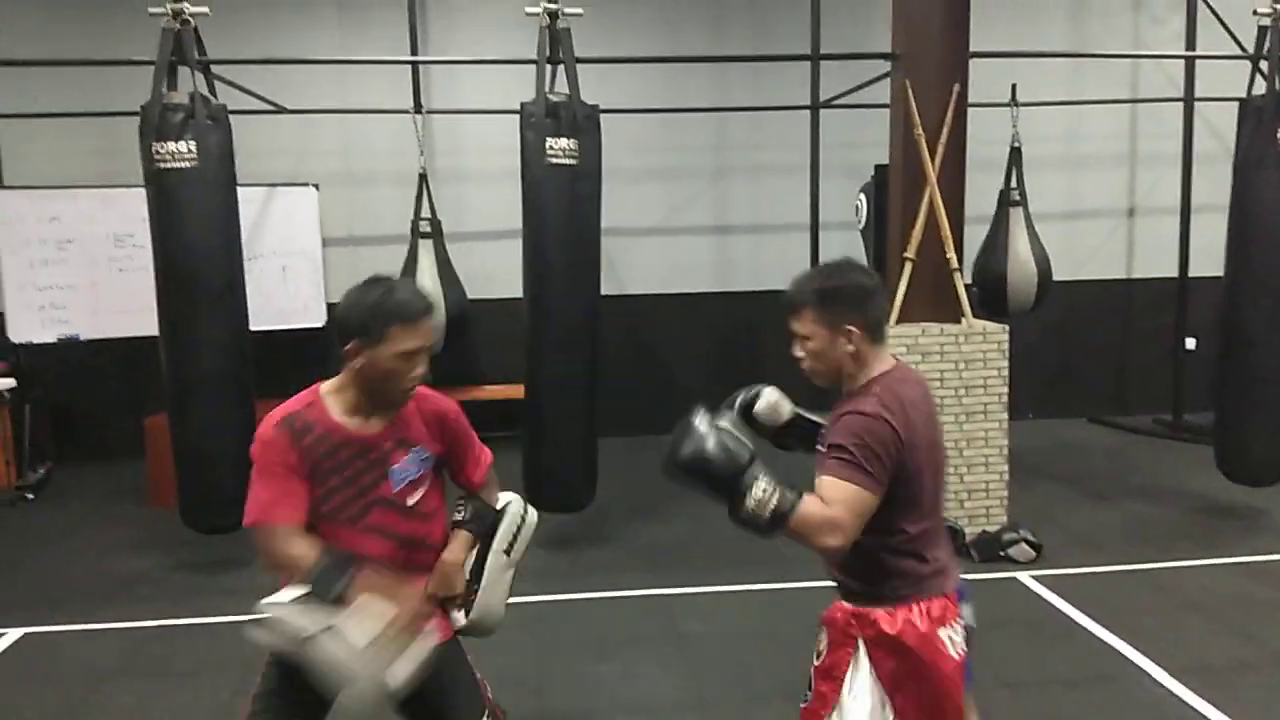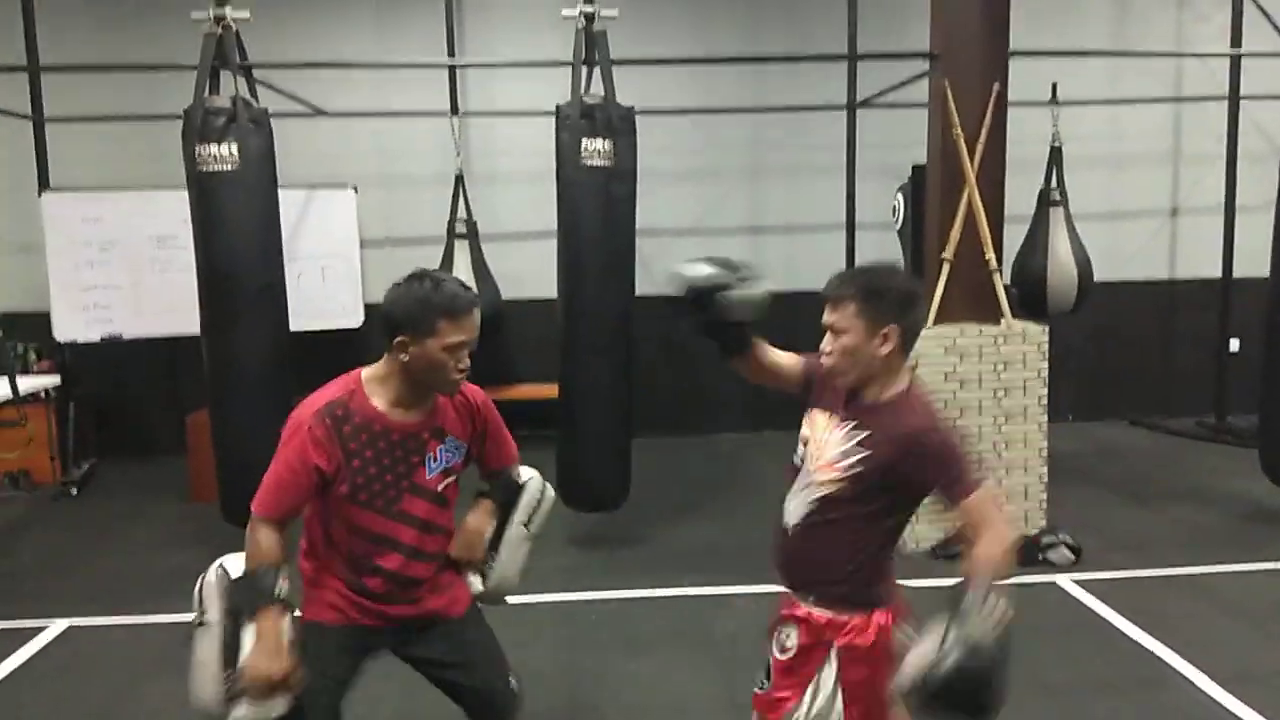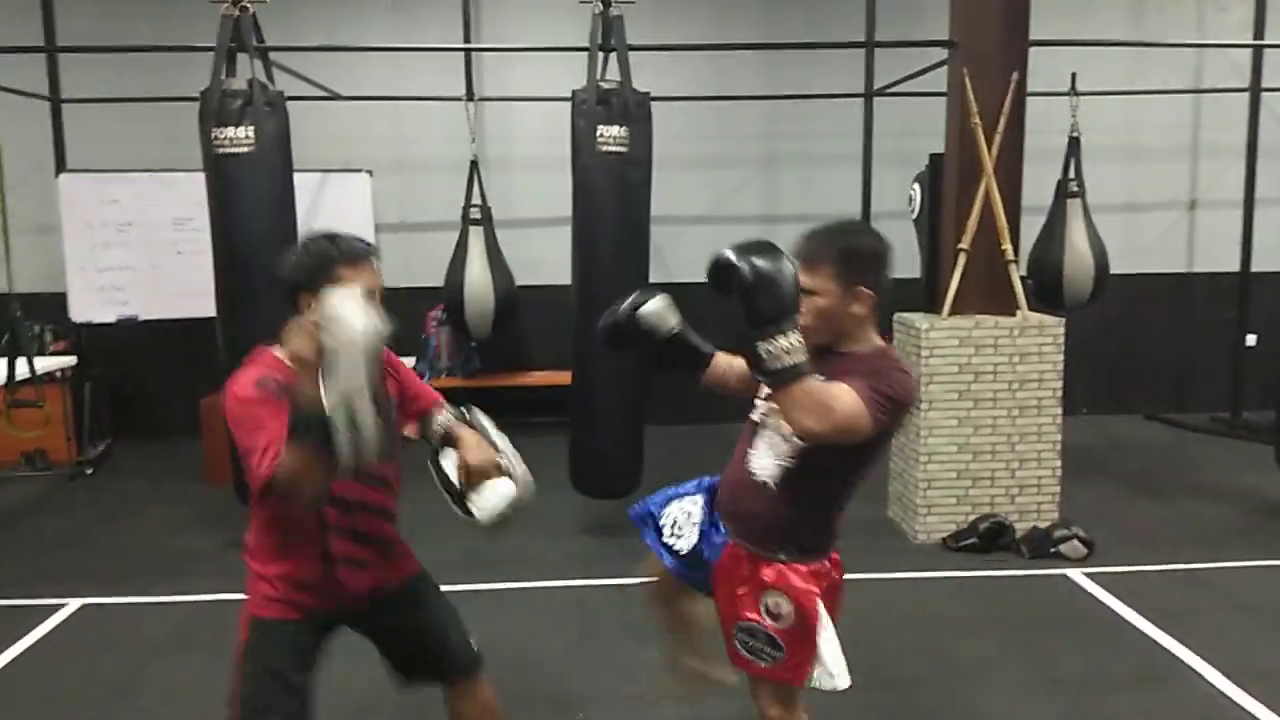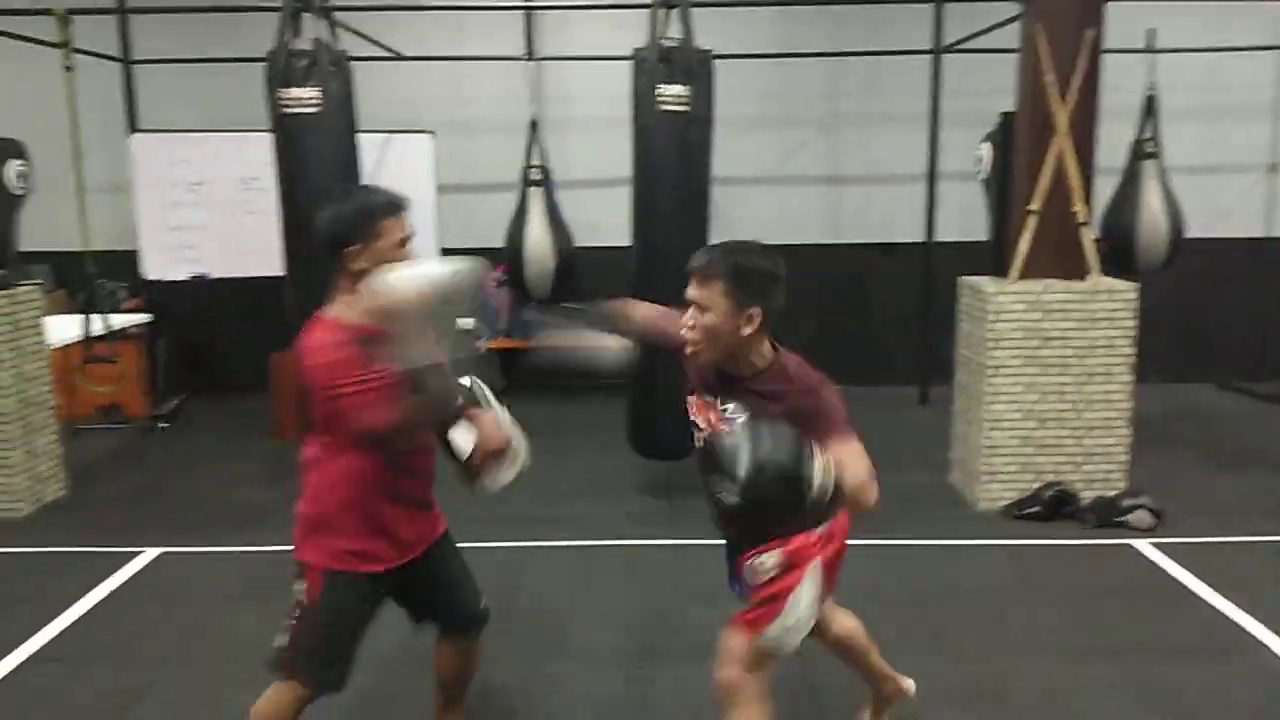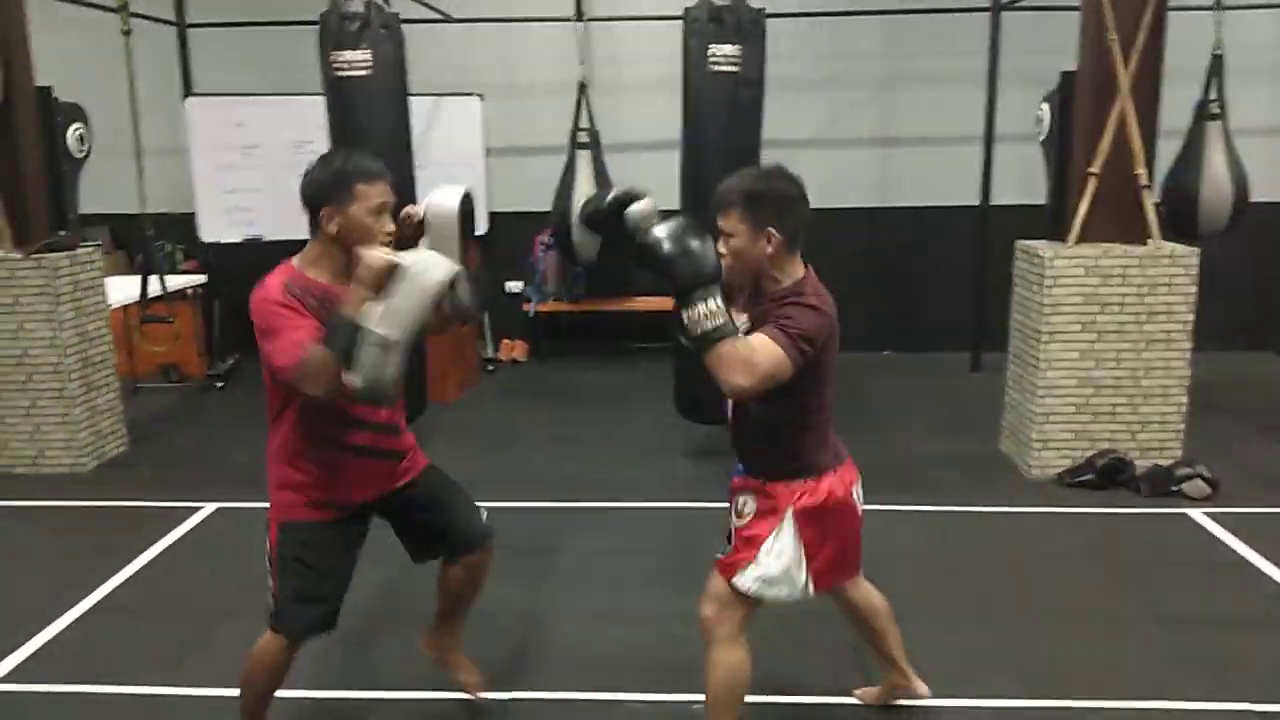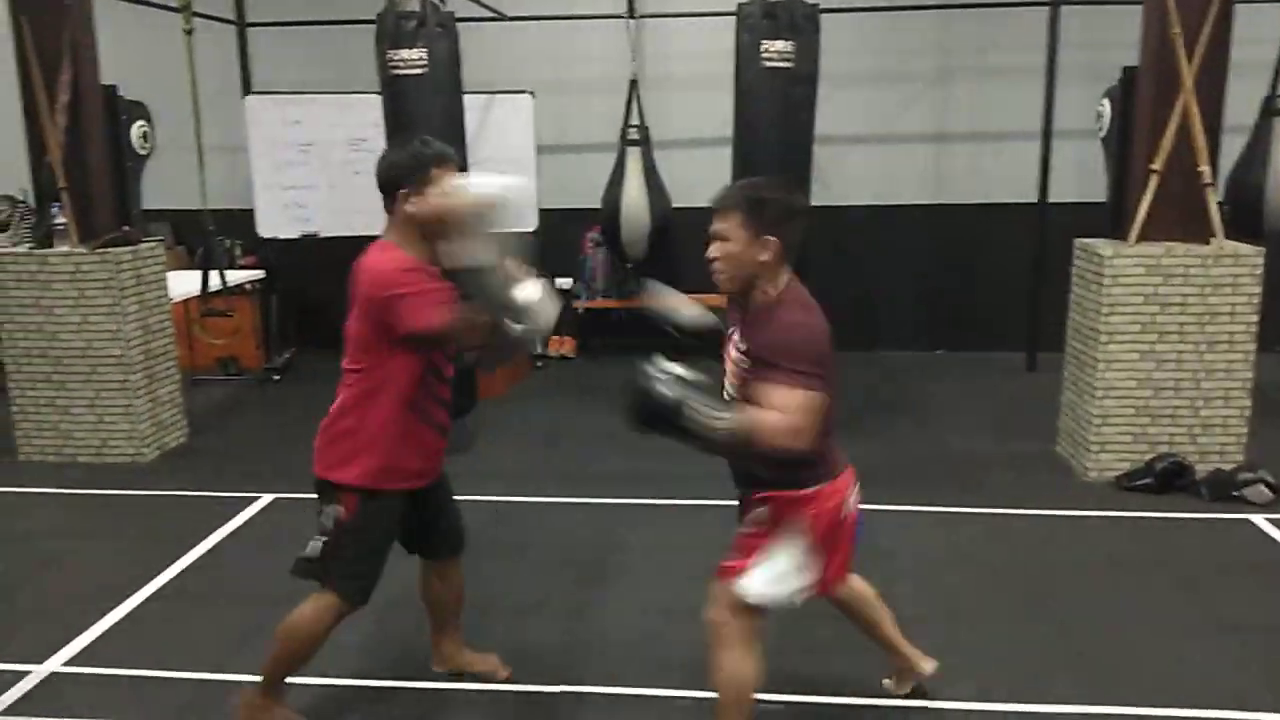
dt=0.4s
person 1, frame 1
left shoulder: (436, 414)
right shoulder: (285, 433)
left elbow: (485, 487)
right elbow: (281, 545)
left wrist: (461, 545)
right wrist: (366, 591)
left hip: (415, 619)
person 1, frame 2
left shoulder: (469, 405)
right shoulder: (321, 420)
left elbow: (506, 468)
right elbow: (264, 523)
left wrist: (481, 515)
right wrist: (269, 634)
left hip: (434, 599)
right hip: (338, 605)
person 1, frame 3
left shoulder: (380, 363)
right shoulder: (254, 389)
left elbow: (433, 411)
right elbow: (300, 487)
left wrist: (471, 441)
right wrist: (310, 388)
left hip: (381, 565)
right hip: (291, 588)
left knee: (463, 673)
person 1, frame 4
left shoulder: (388, 322)
right shoulder: (328, 349)
right elbow: (405, 431)
left wrist: (479, 418)
left hip: (413, 522)
right hip: (344, 540)
left knee: (465, 622)
person 1, frame 5
left shoulder: (386, 273)
right shoulder: (281, 295)
right elbow: (319, 381)
right wrist: (363, 295)
left hip: (396, 463)
right hip: (314, 485)
left knee: (472, 545)
right knee: (292, 627)
left ankle: (444, 639)
person 1, frame 6
left shoulder: (418, 264)
right shoulder: (387, 268)
left elbow: (472, 332)
right elbow: (462, 327)
left hip: (411, 455)
right hip: (365, 460)
left knee: (446, 549)
right knee: (340, 591)
left ankle: (448, 648)
person 2, frame 1
left shoulder: (869, 419)
right shoulder: (902, 382)
left elbow: (831, 531)
left wrist: (741, 478)
right wrist: (797, 423)
left hip: (888, 617)
right hip: (932, 593)
person 2, frame 2
left shoulder: (922, 426)
right shoulder: (837, 376)
left elbow: (993, 531)
right elbow: (770, 366)
right wrist: (732, 330)
left hip: (839, 616)
person 2, frame 3
left shoulder: (888, 384)
right shoulder: (809, 346)
left elbow: (812, 421)
right elbow: (733, 375)
left wrist: (775, 326)
right wrist: (672, 338)
left hip: (786, 569)
right hip: (726, 519)
person 2, frame 4
left shoulder: (805, 389)
right shoulder: (708, 351)
left elbow: (862, 492)
right elbow: (647, 318)
left wrist: (799, 475)
left hip: (790, 543)
right hip: (750, 530)
left knee: (734, 677)
right knee: (815, 612)
person 2, frame 5
left shoulder: (806, 313)
right shoulder: (771, 280)
left elbow: (738, 377)
right elbow: (703, 276)
left wrist: (697, 293)
right wrist: (643, 218)
left hip: (797, 493)
right hip: (820, 475)
left knee: (720, 619)
right knee: (843, 581)
person 2, frame 6
left shoulder: (792, 326)
right shoulder: (755, 296)
left elbow: (787, 433)
left wrist: (692, 410)
left hip: (799, 499)
right hip: (781, 491)
left knee: (727, 621)
right knee: (830, 577)
right ankle: (910, 662)
